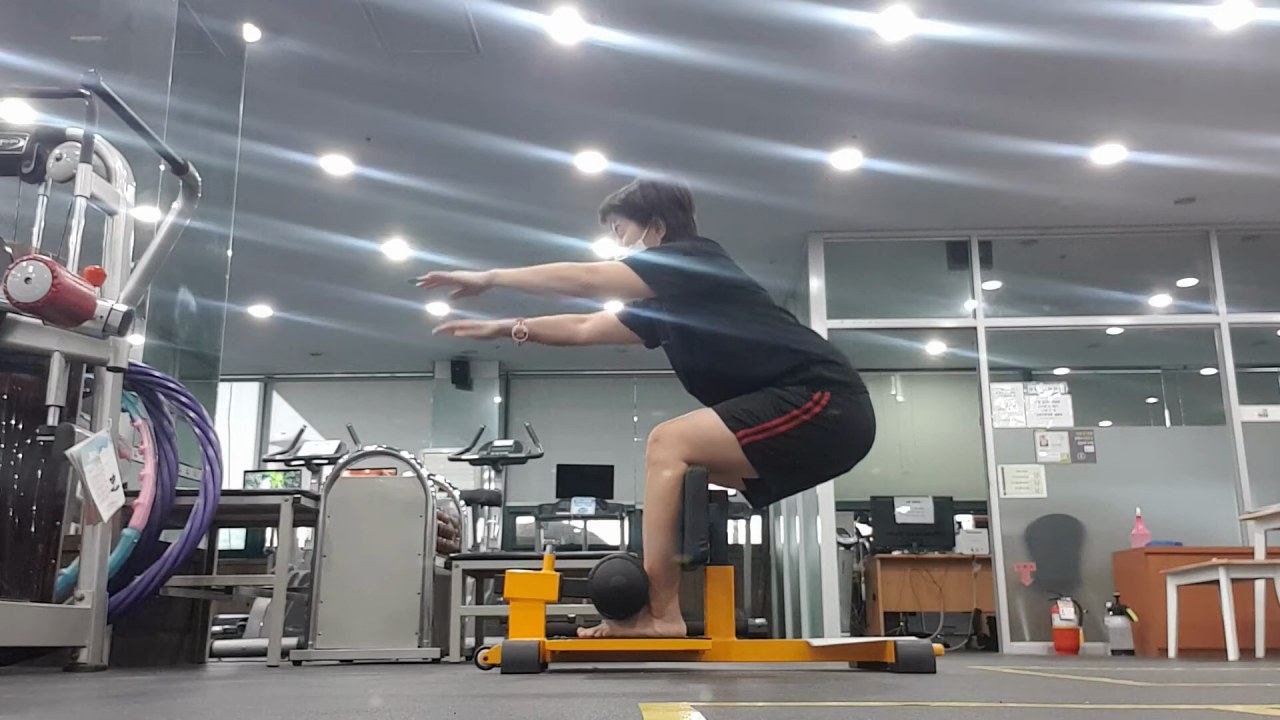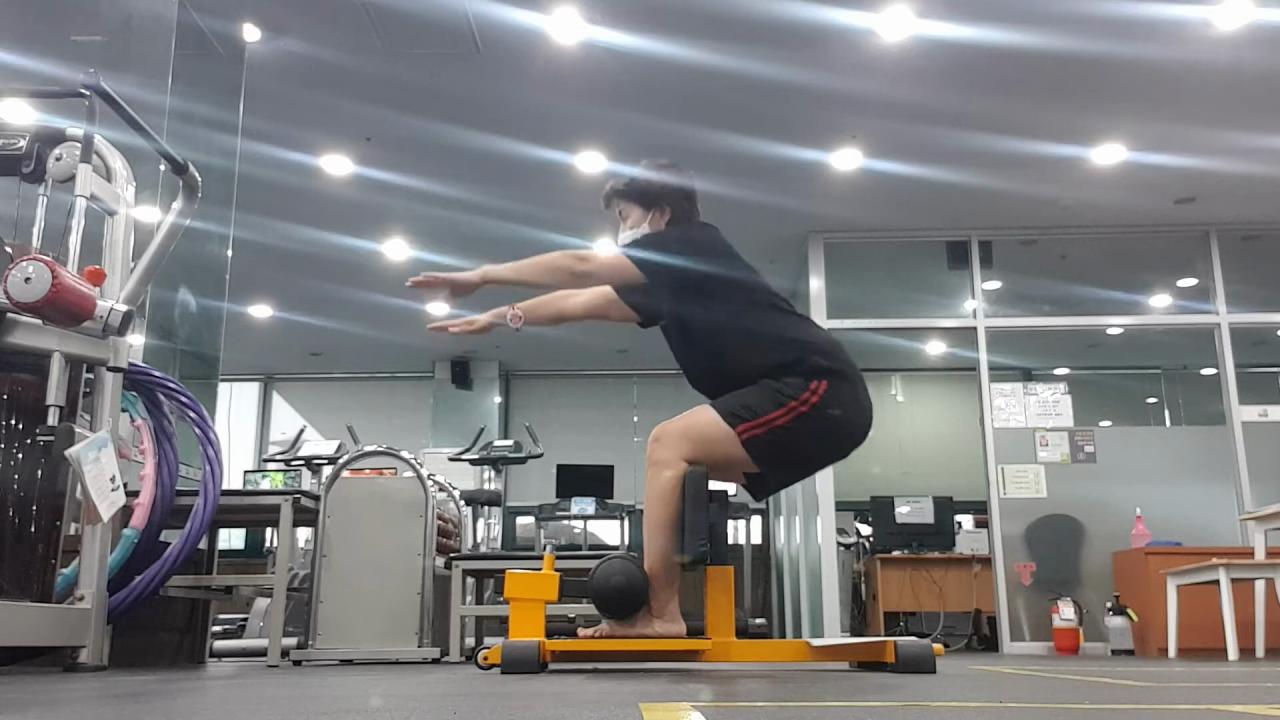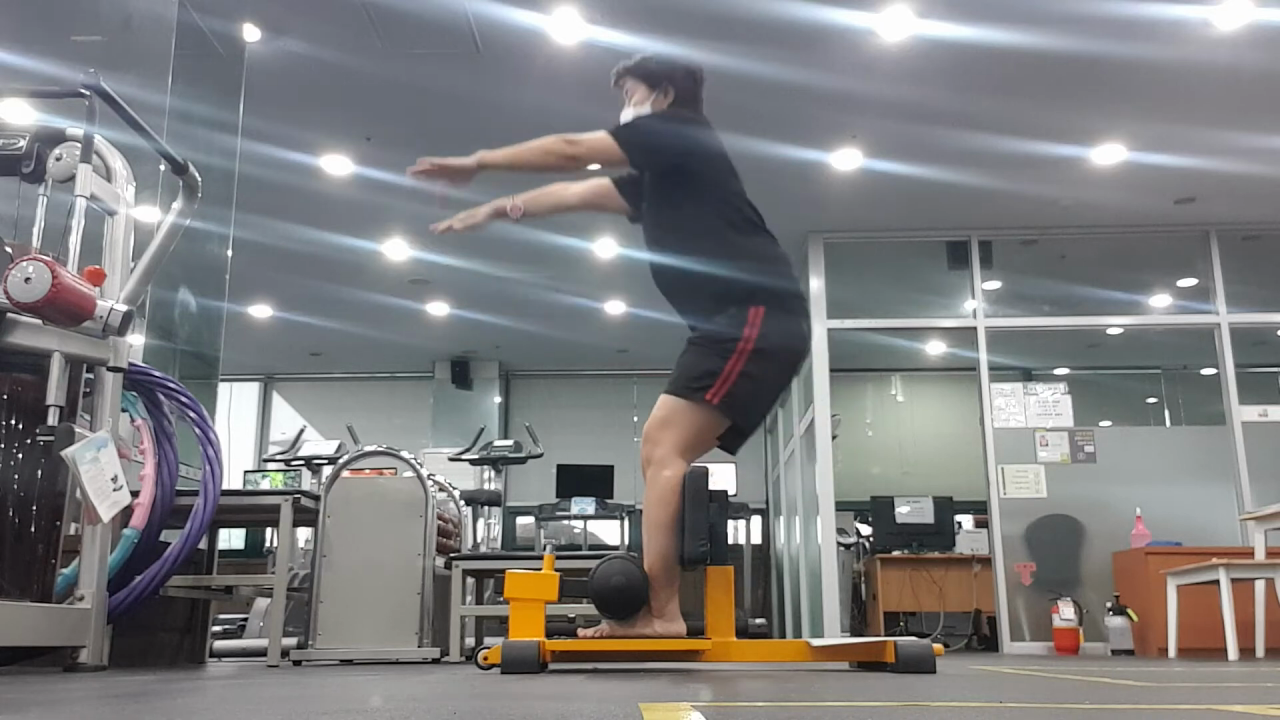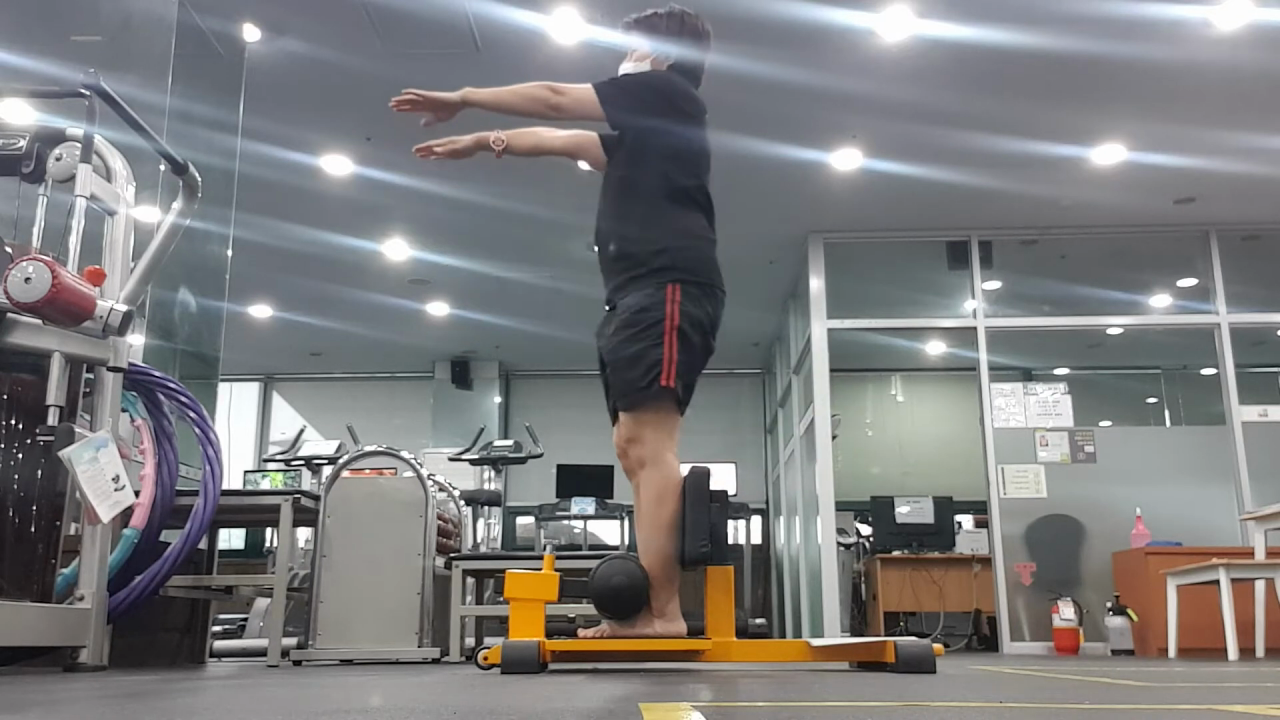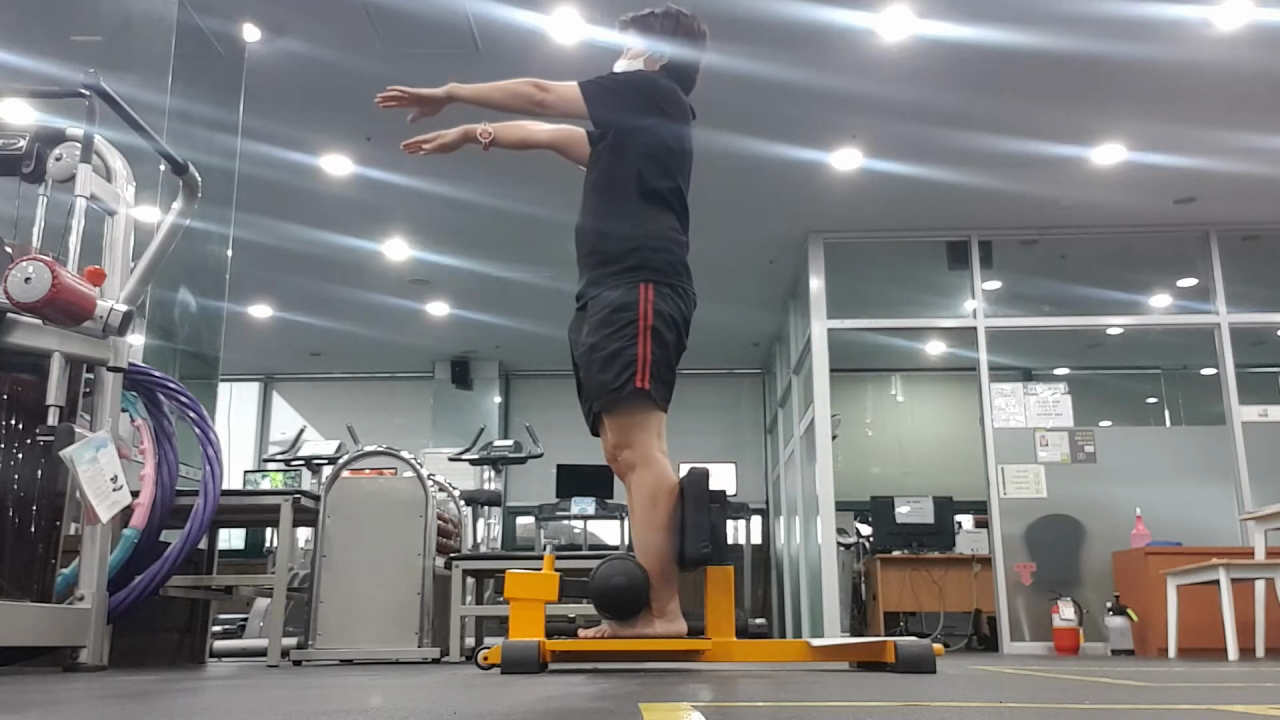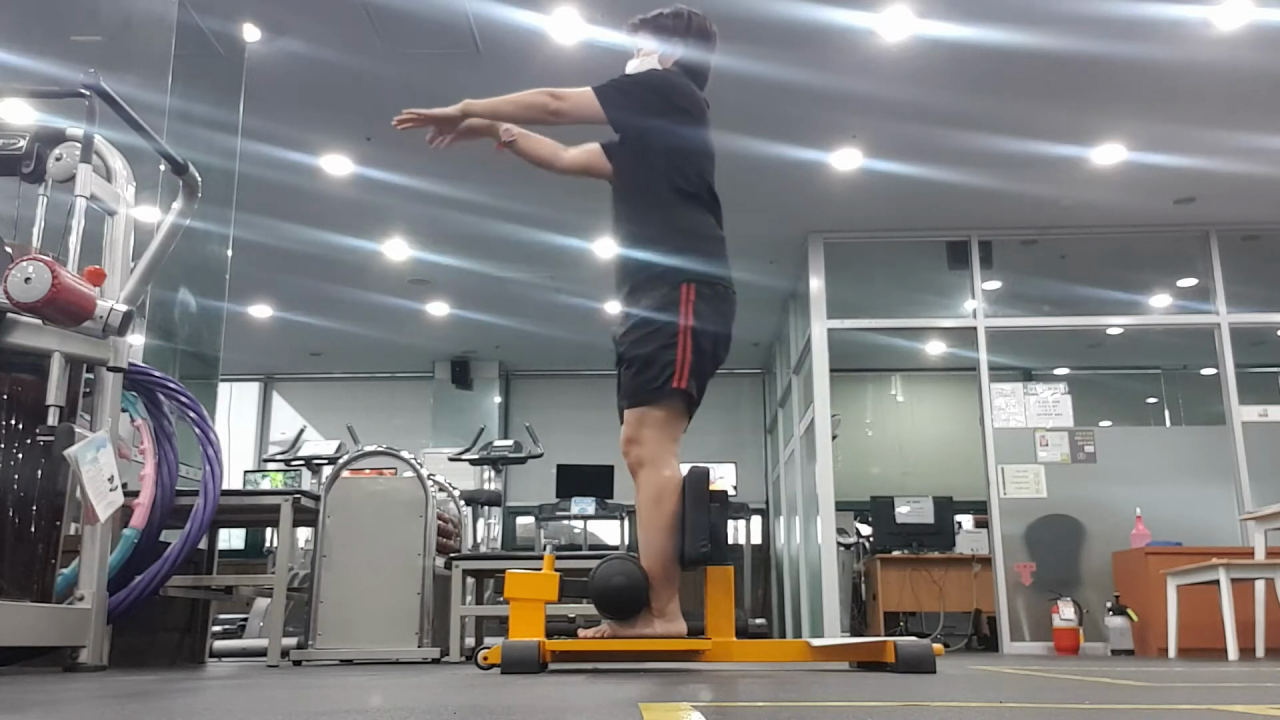
dt=0.5s
person 1, frame 1
left shoulder: (695, 259)
right shoulder: (669, 301)
left elbow: (584, 280)
right elbow: (585, 328)
left wrist: (488, 278)
right wrist: (504, 327)
left hip: (825, 405)
right hip: (824, 416)
left knee: (667, 444)
right knee: (683, 484)
left ankle: (658, 614)
person 1, frame 2
left shoulder: (693, 244)
right shoulder: (665, 286)
left elbow: (581, 268)
right elbow: (579, 301)
left wrist: (480, 276)
right wrist: (497, 317)
left hip: (820, 393)
right hip: (820, 403)
left knee: (669, 444)
right knee: (682, 475)
left ankle: (658, 613)
right ankle: (683, 612)
person 1, frame 3
left shoulder: (681, 132)
right shoulder: (657, 178)
left elbow: (571, 152)
right elbow: (577, 194)
left wrist: (474, 162)
right wrist: (496, 209)
left hip: (755, 315)
right hip: (743, 322)
left knee: (663, 444)
right knee: (662, 452)
left ankle: (658, 612)
right ankle: (661, 608)
person 1, frame 4
left shoulder: (670, 95)
right shoulder: (641, 136)
left elbow: (555, 100)
right elbow: (559, 140)
left wrist: (461, 98)
right wrist: (483, 141)
left hip: (666, 288)
right hip: (639, 297)
left knee: (649, 447)
right knee: (636, 449)
left ankle: (661, 612)
right ankle: (655, 610)
person 1, frame 5
left shoulder: (653, 96)
right shoulder: (629, 130)
left elbow: (539, 96)
right elbow: (547, 134)
left wrist: (447, 92)
right wrist: (470, 133)
left hip: (637, 289)
right hip: (610, 297)
left knee: (636, 446)
right knee: (625, 452)
left ankle: (661, 612)
right ankle: (653, 609)
person 1, frame 6
left shoulder: (667, 91)
right shoulder: (644, 138)
left elbow: (556, 103)
right elbow: (569, 158)
left wrist: (461, 108)
right wrist: (496, 131)
left hip: (681, 293)
right hip: (659, 300)
left knee: (649, 444)
right knee: (641, 448)
left ankle: (660, 612)
right ankle: (654, 609)
